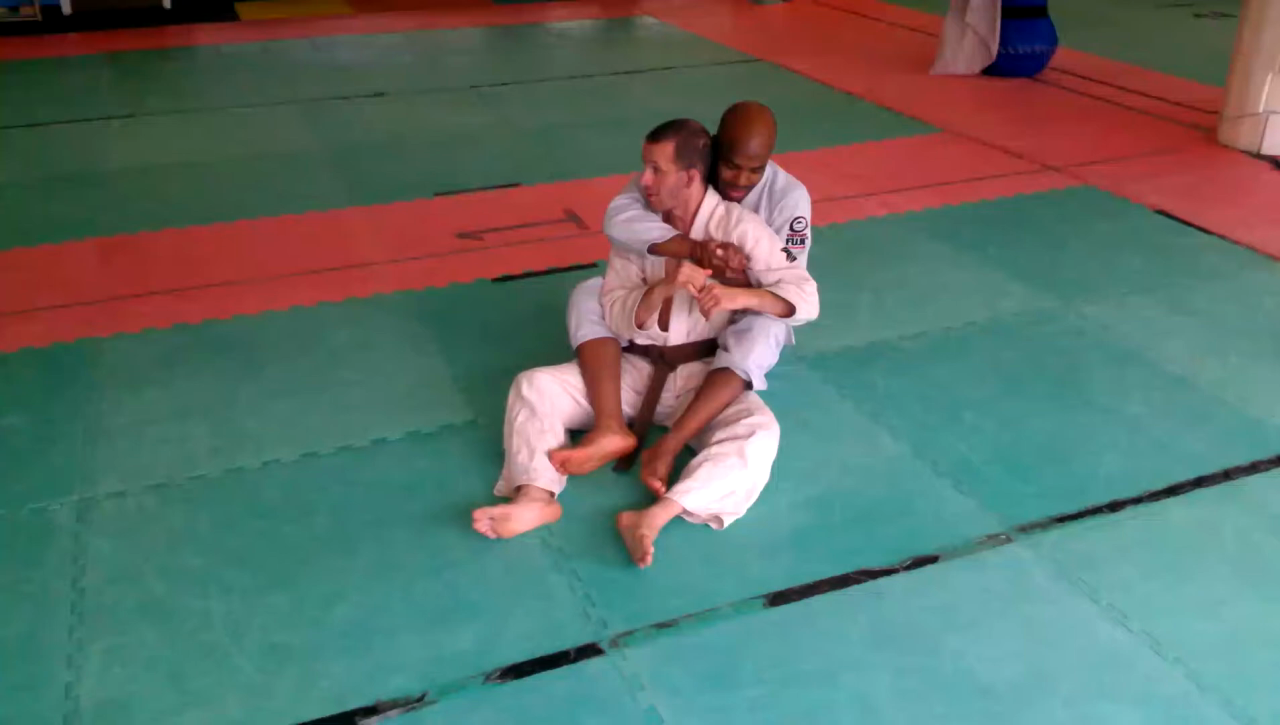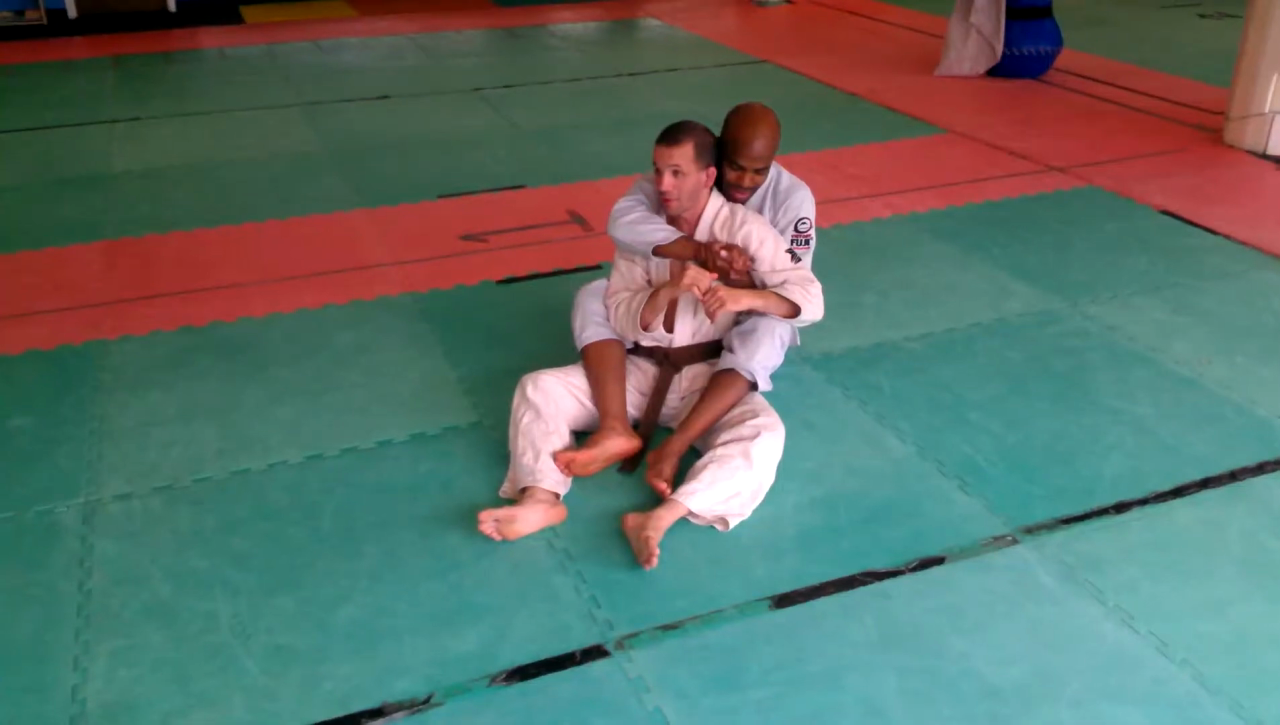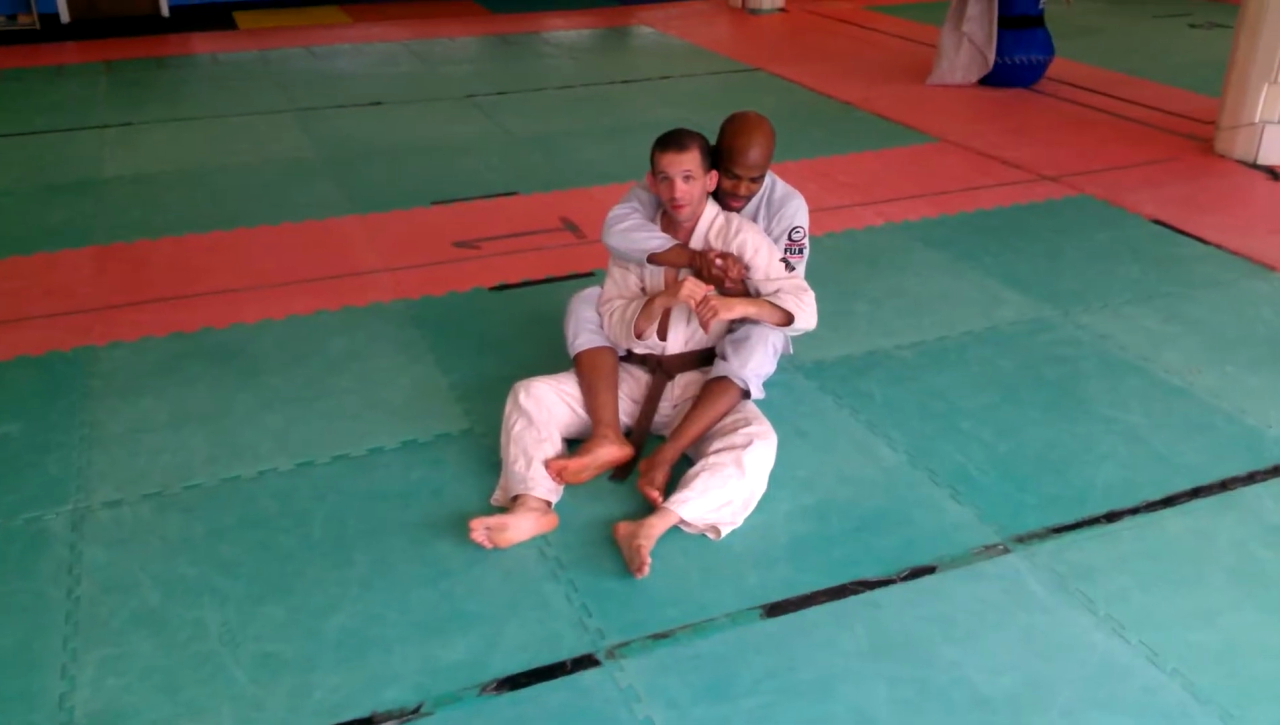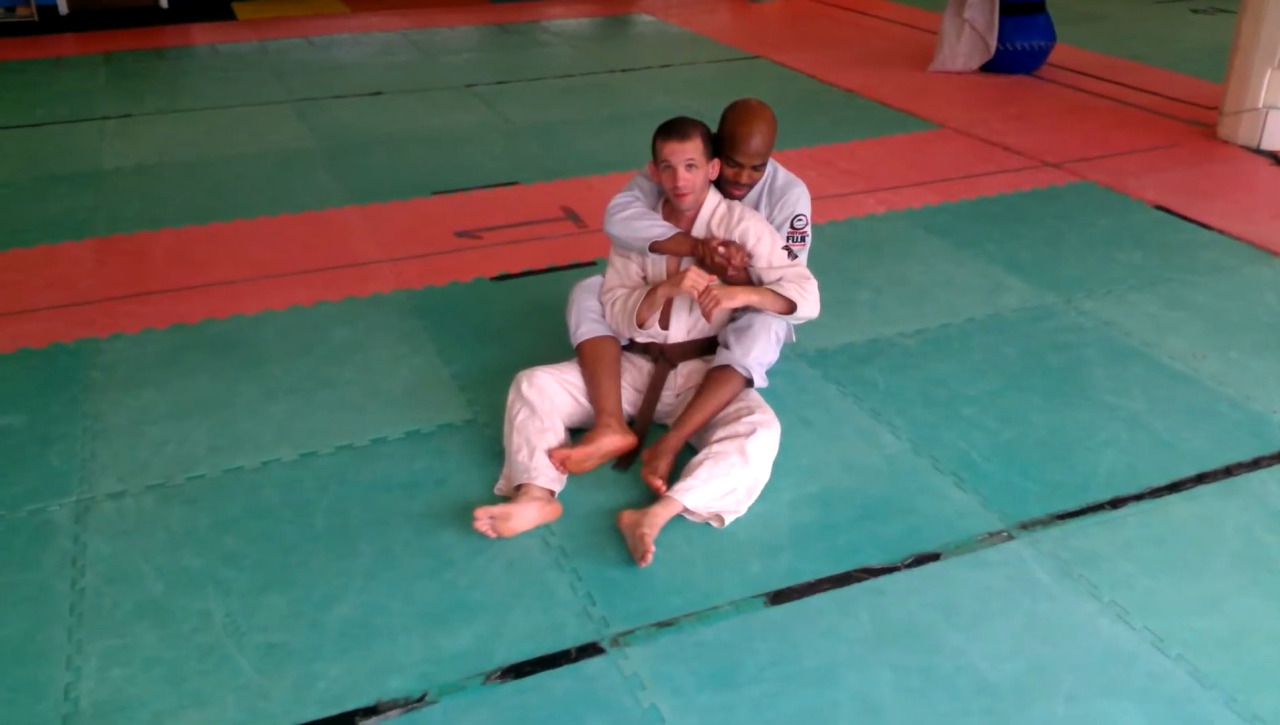
dt=0.5s
person 1, frame 1
left shoulder: (738, 227)
left elbow: (805, 298)
right elbow: (616, 318)
left wrist: (739, 295)
right wrist: (663, 287)
left hip: (705, 376)
right hip: (636, 368)
left knee: (758, 433)
right knee: (534, 386)
left ankle: (652, 517)
right ankle: (536, 497)
person 1, frame 2
left shoulder: (743, 229)
left elbow: (810, 300)
right elbow: (622, 320)
left wrist: (745, 297)
right wrist: (668, 290)
left hip: (710, 377)
right hip: (641, 370)
left knee: (763, 434)
right knee: (539, 388)
left ankle: (659, 519)
right ankle: (541, 500)
person 1, frame 3
left shoulder: (739, 236)
left elbow: (804, 309)
right elbow: (615, 327)
left wrist: (739, 305)
right wrist: (664, 299)
left hip: (703, 385)
right hip: (634, 377)
left knee: (756, 443)
right knee: (530, 395)
left ankle: (649, 527)
right ankle: (532, 507)
person 1, frame 4
left shoulder: (740, 225)
left elbow: (806, 297)
right elbow: (616, 316)
left wrist: (740, 293)
right wrist: (665, 288)
left hip: (706, 373)
right hip: (636, 366)
left knee: (758, 431)
right knee: (533, 385)
left ankle: (653, 516)
right ankle: (535, 496)
person 2, frame 1
left shoulder: (788, 196)
right elbow: (620, 217)
left wrist: (736, 279)
right wrist: (693, 249)
left hip: (731, 320)
left knee: (765, 332)
right knee: (589, 296)
left ankle: (668, 446)
right ankle: (611, 429)
person 2, frame 2
left shoulder: (792, 197)
right elbow: (624, 219)
left wrist: (743, 281)
right wrist: (697, 250)
left hip: (737, 321)
left knee: (771, 332)
right knee: (594, 297)
left ankle: (674, 447)
right ankle: (616, 428)
person 2, frame 3
left shoulder: (787, 206)
right elbow: (618, 226)
left wrist: (736, 289)
right wrist: (694, 258)
left hip: (730, 330)
left knee: (763, 340)
right knee: (587, 305)
left ankle: (665, 455)
right ankle: (607, 436)
person 2, frame 4
left shoulder: (788, 194)
right elbow: (620, 216)
left wrist: (739, 276)
right wrist: (695, 246)
left hip: (733, 317)
left knee: (765, 330)
right knee: (589, 294)
left ankle: (668, 445)
right ankle: (611, 426)
